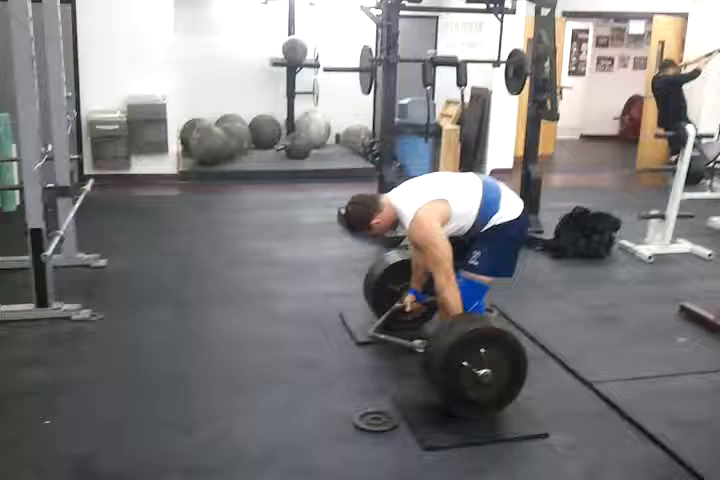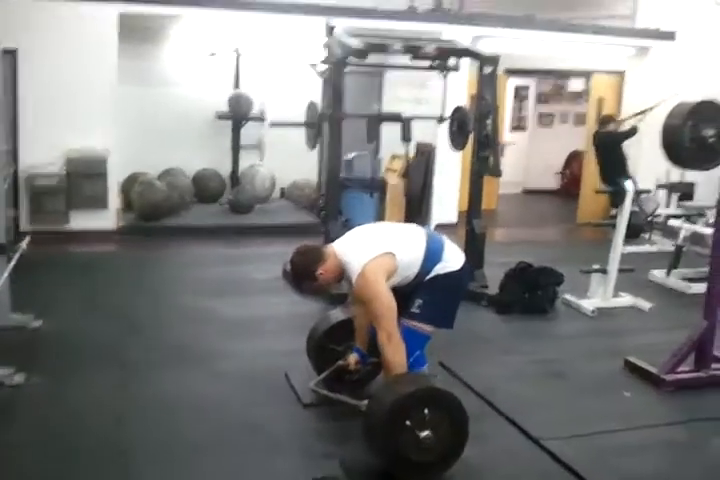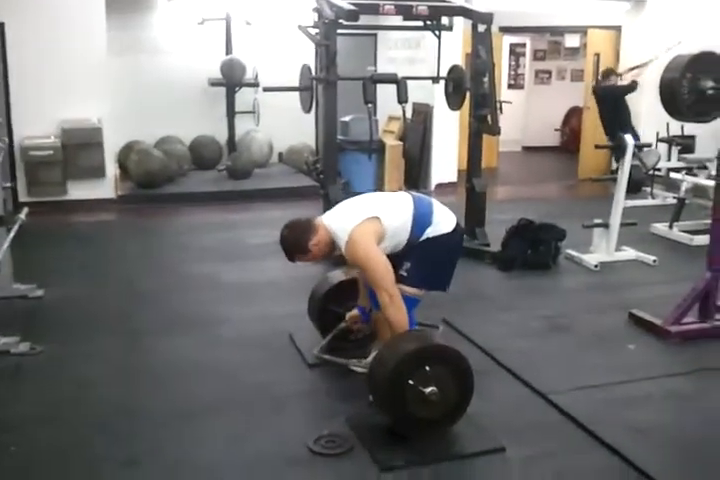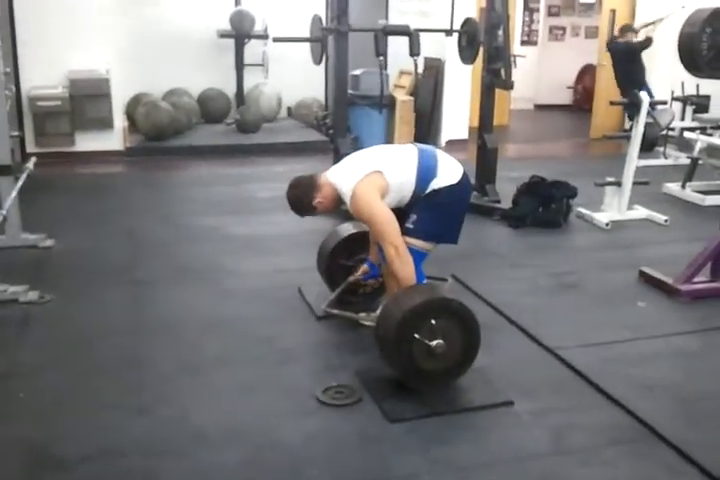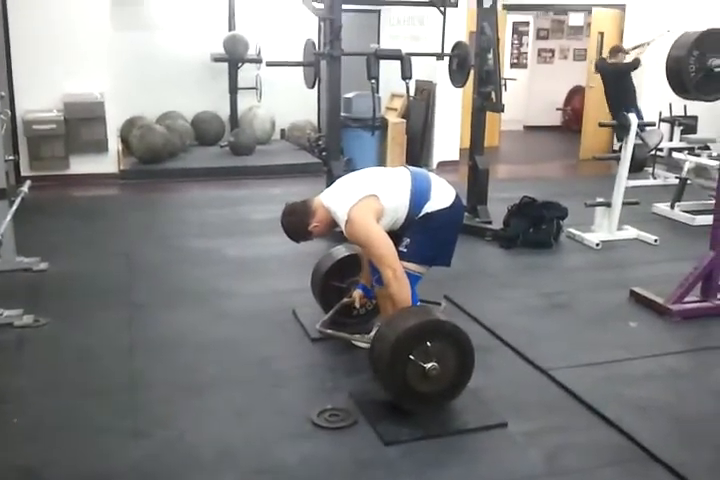
dt=1s
person 1, frame 1
left shoulder: (420, 220)
right shoulder: (398, 199)
left elbow: (446, 278)
right elbow: (420, 249)
right wrist: (415, 290)
left hip: (506, 218)
right hip: (479, 208)
left knee: (466, 295)
person 1, frame 2
left shoulder: (365, 272)
right shoulder: (339, 251)
left elbow: (389, 336)
right elbow: (360, 306)
right wrist: (360, 350)
left hip: (446, 269)
right hip: (420, 262)
left knee: (409, 347)
right knee: (382, 330)
person 1, frame 3
left shoulder: (353, 240)
right shoulder: (333, 221)
left elbow: (389, 295)
right elbow: (370, 269)
right wrist: (362, 308)
left hip: (440, 232)
right hip: (416, 222)
left knee: (399, 303)
right knee: (378, 291)
person 1, frame 4
left shoulder: (359, 195)
right shoulder: (342, 173)
left elbow: (395, 249)
right elbow: (378, 224)
right wrist: (373, 262)
left hip: (447, 183)
right hip: (428, 178)
left knee: (404, 255)
right knee: (387, 246)
person 1, frame 5
left shoulder: (354, 218)
right shoulder: (334, 197)
left elbow: (393, 271)
right elbow: (368, 245)
right wrist: (365, 285)
left hip: (440, 208)
right hip: (417, 199)
left knee: (402, 279)
right knee: (379, 266)
